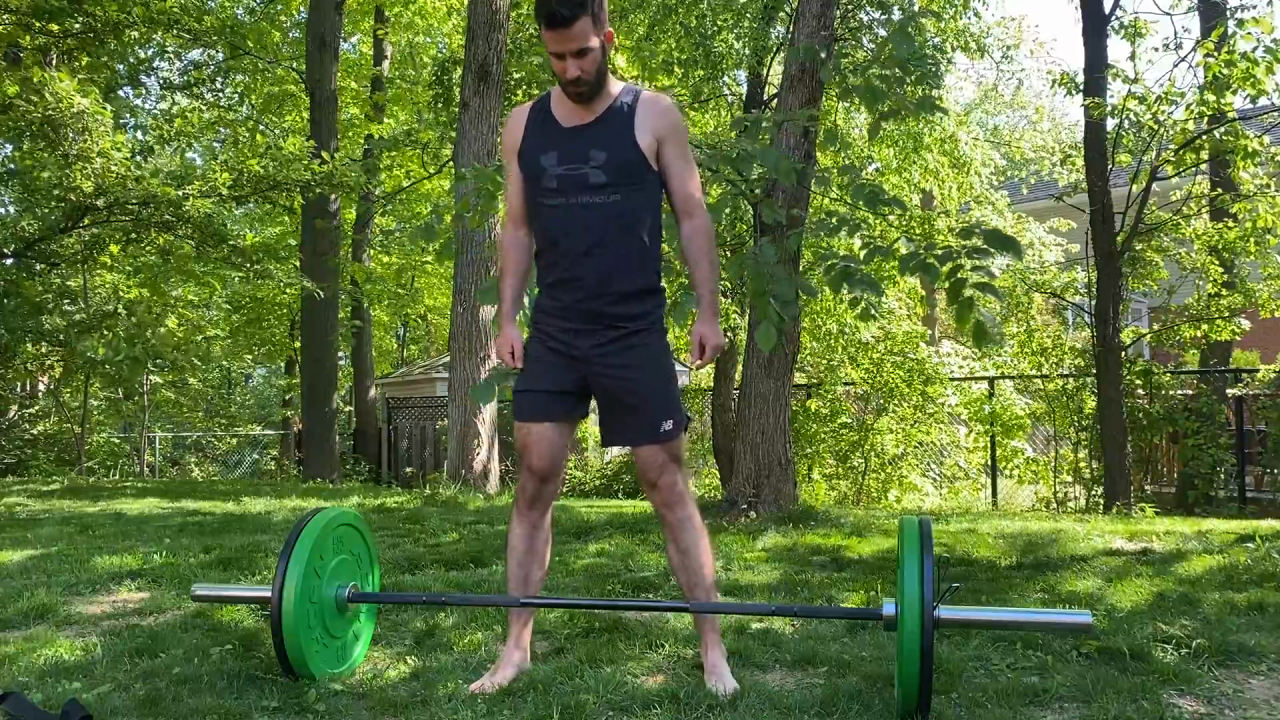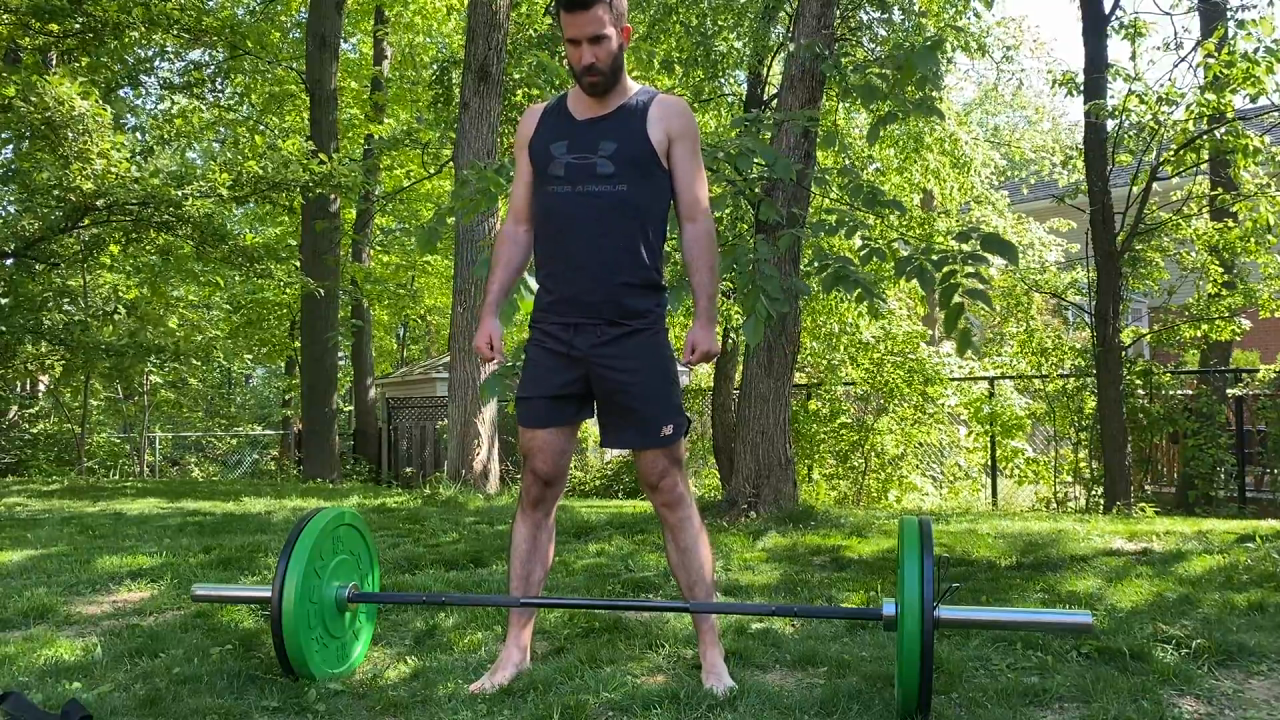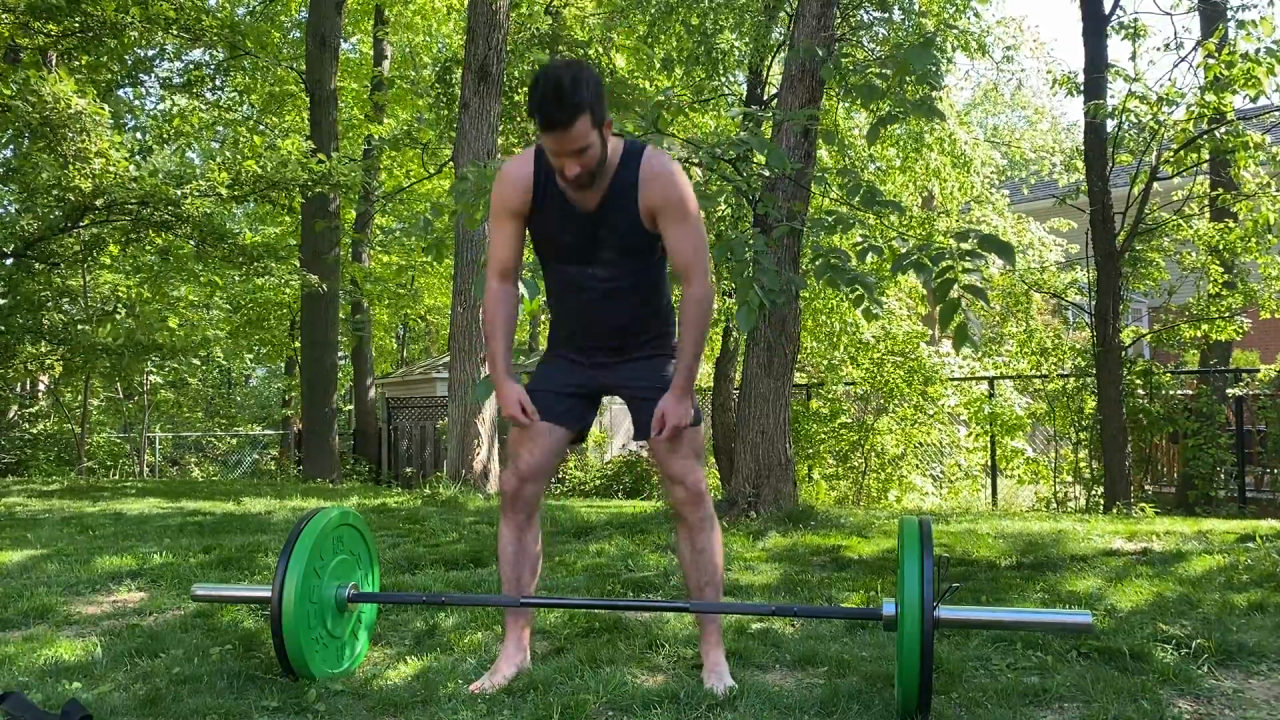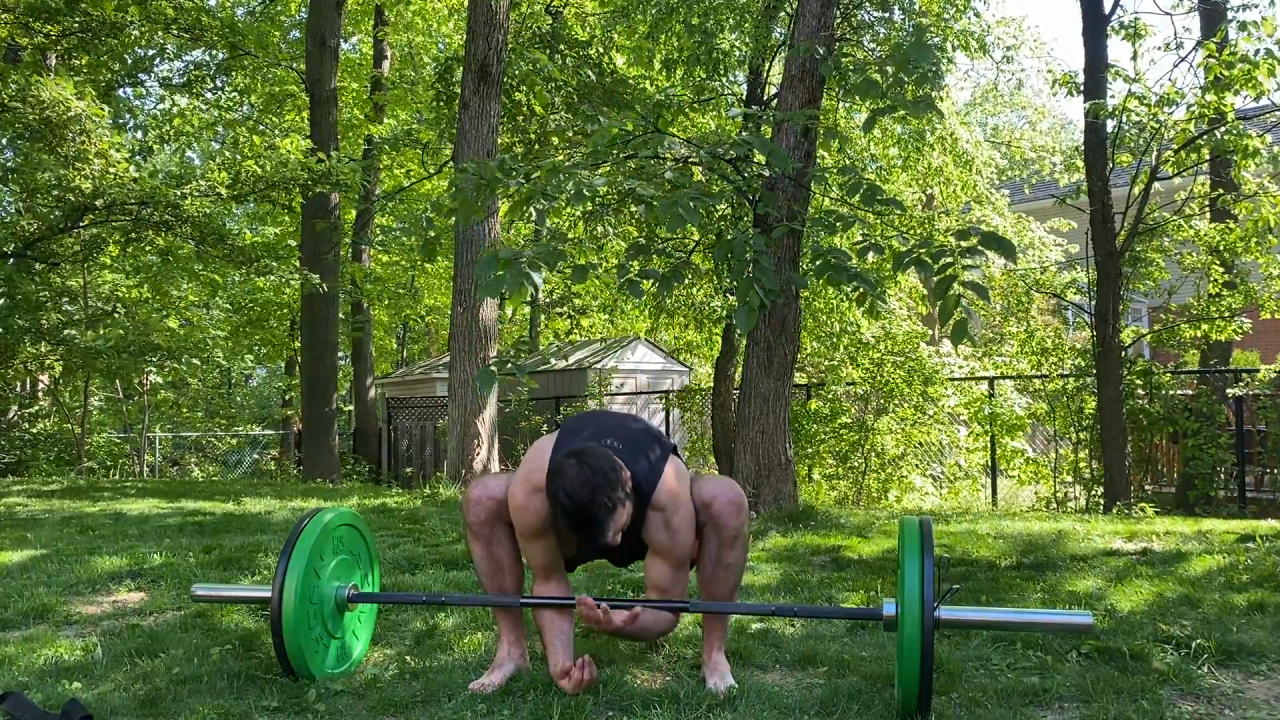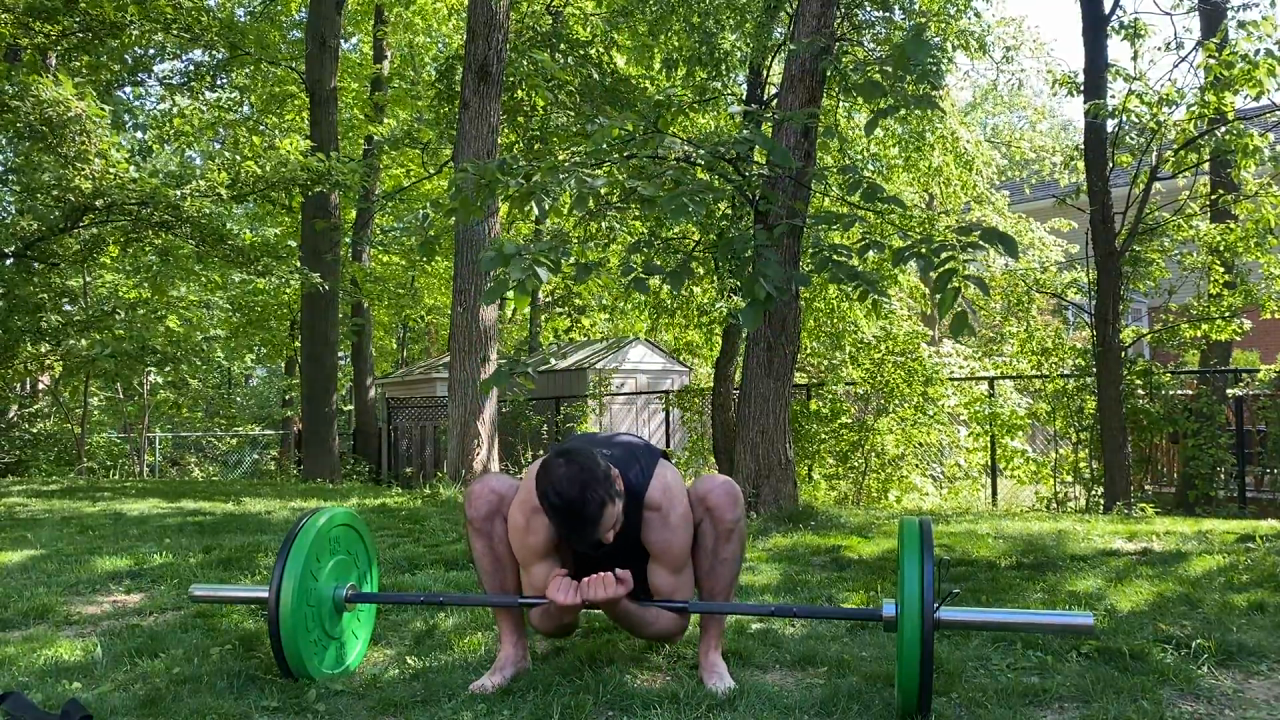
dt=1s
person 1, frame 1
left shoulder: (653, 115)
right shoulder: (523, 124)
left elbow: (692, 215)
right elbow: (518, 227)
left wrist: (708, 310)
right wrist: (507, 317)
left hip: (634, 333)
right hip: (552, 333)
left knee: (668, 487)
right knee: (533, 483)
left ankle: (712, 649)
right ankle: (516, 647)
person 1, frame 2
left shoulder: (666, 115)
right shoulder: (538, 122)
left elbow: (696, 220)
right elbow: (519, 224)
left wrist: (705, 317)
right wrist: (490, 310)
left hip: (636, 335)
right hip: (552, 334)
left knee: (669, 489)
right knee: (537, 488)
left ankle: (710, 648)
right ankle: (516, 645)
person 1, frame 3
left shoulder: (657, 176)
right shoulder: (519, 178)
left elbow: (696, 285)
right elbow: (500, 280)
left wrist: (681, 387)
right wrist: (502, 375)
left hip: (648, 351)
right hip: (568, 353)
left knee: (688, 490)
right knee: (517, 487)
left ankle: (712, 649)
right ankle: (515, 646)
person 1, frame 4
left shoulder: (668, 496)
right shoulder: (531, 488)
right elbow: (548, 580)
left wrist: (624, 624)
right wrist: (560, 662)
left knee: (726, 502)
right knee: (482, 500)
left ankle: (714, 653)
right ankle: (512, 649)
person 1, frame 5
left shoulder: (663, 496)
right shoulder: (531, 505)
left elbow: (675, 621)
right elbow: (540, 614)
left wrist: (617, 607)
right wrist: (561, 612)
left hip: (655, 561)
right hip: (577, 562)
left knee: (722, 495)
right knee: (485, 494)
left ankle: (710, 653)
right ankle: (513, 650)
